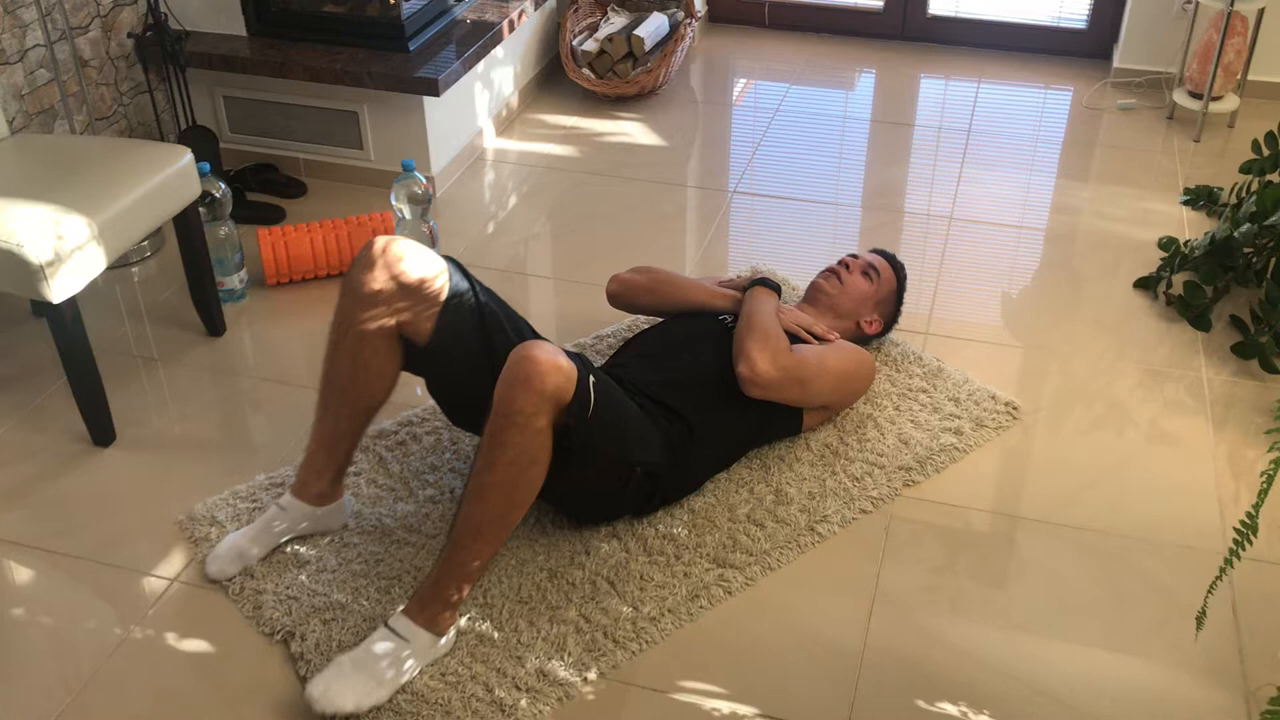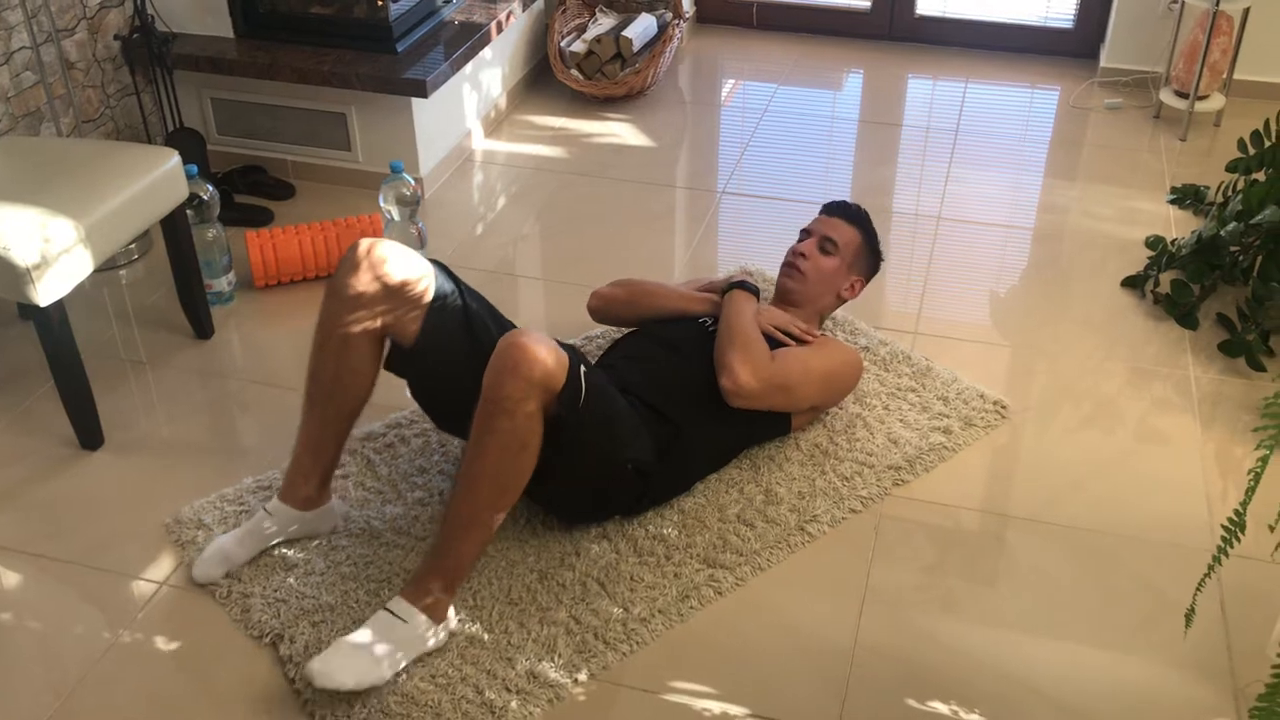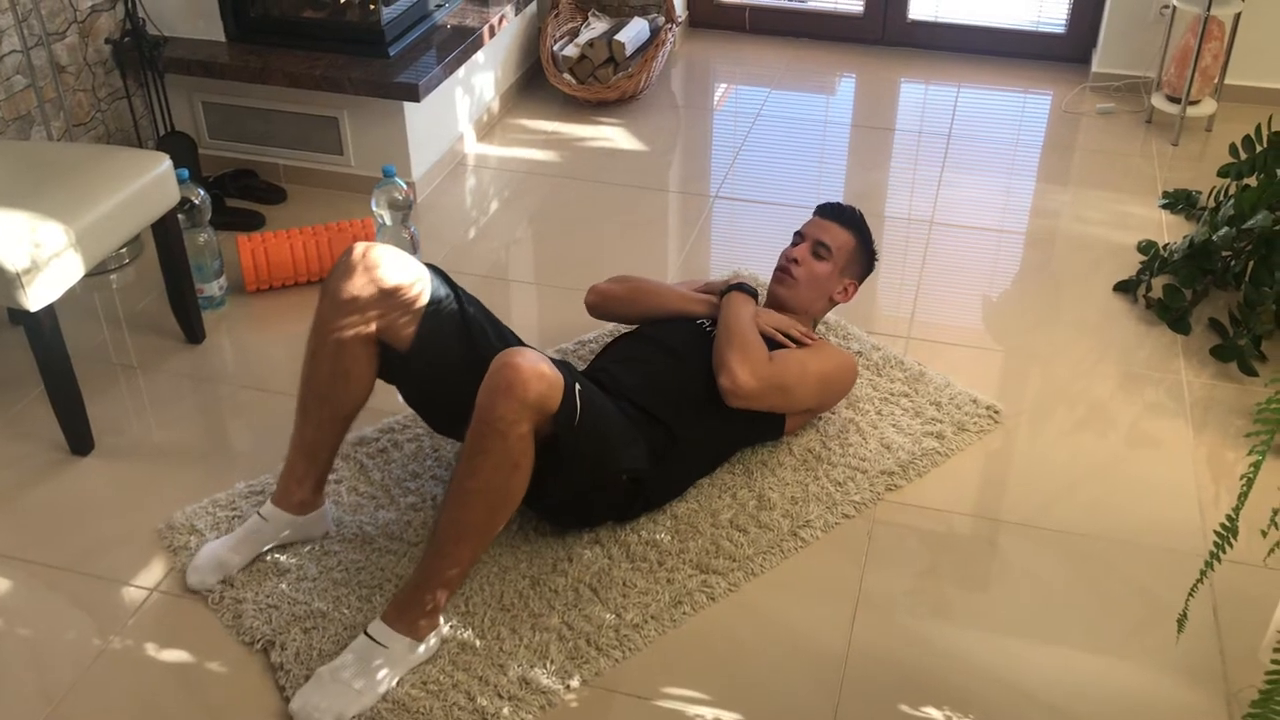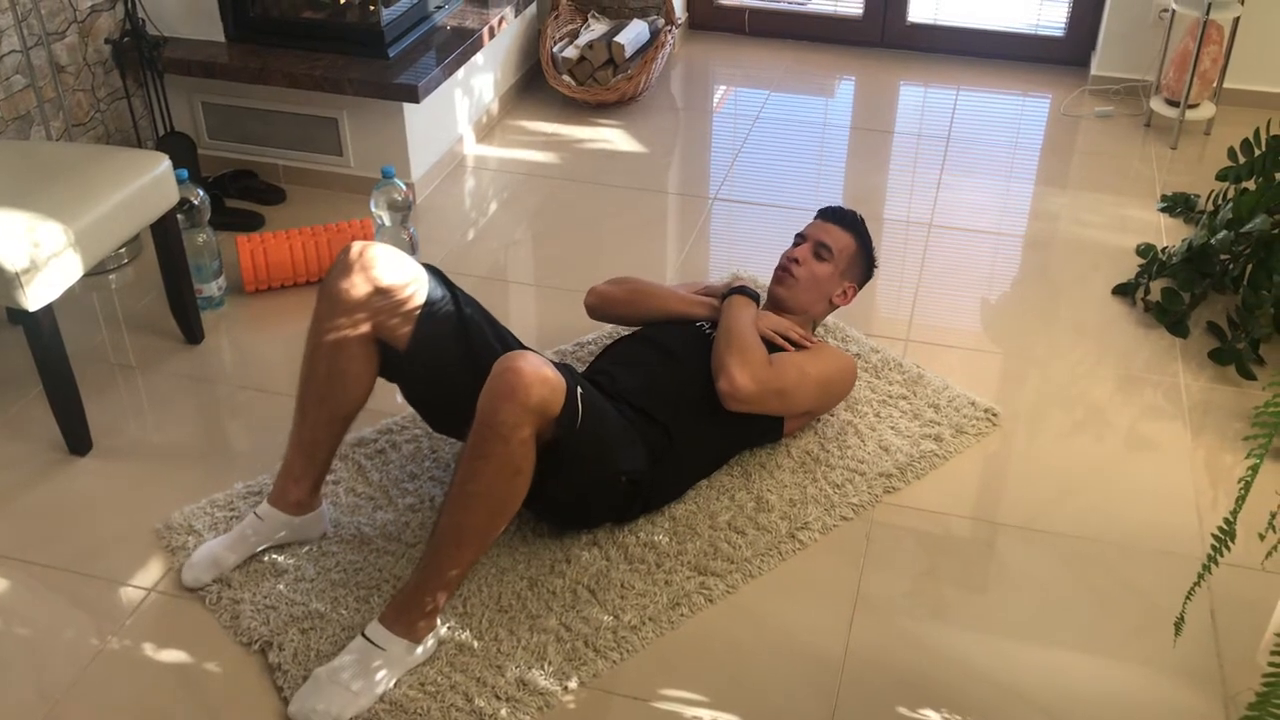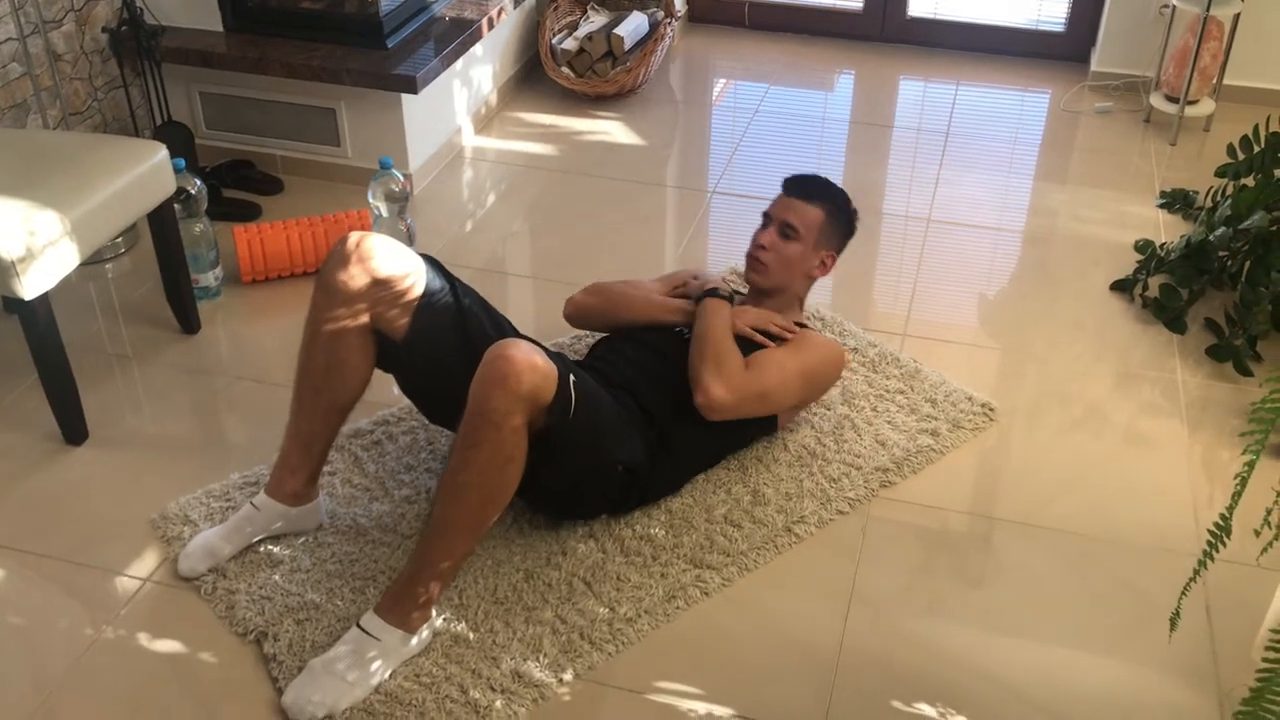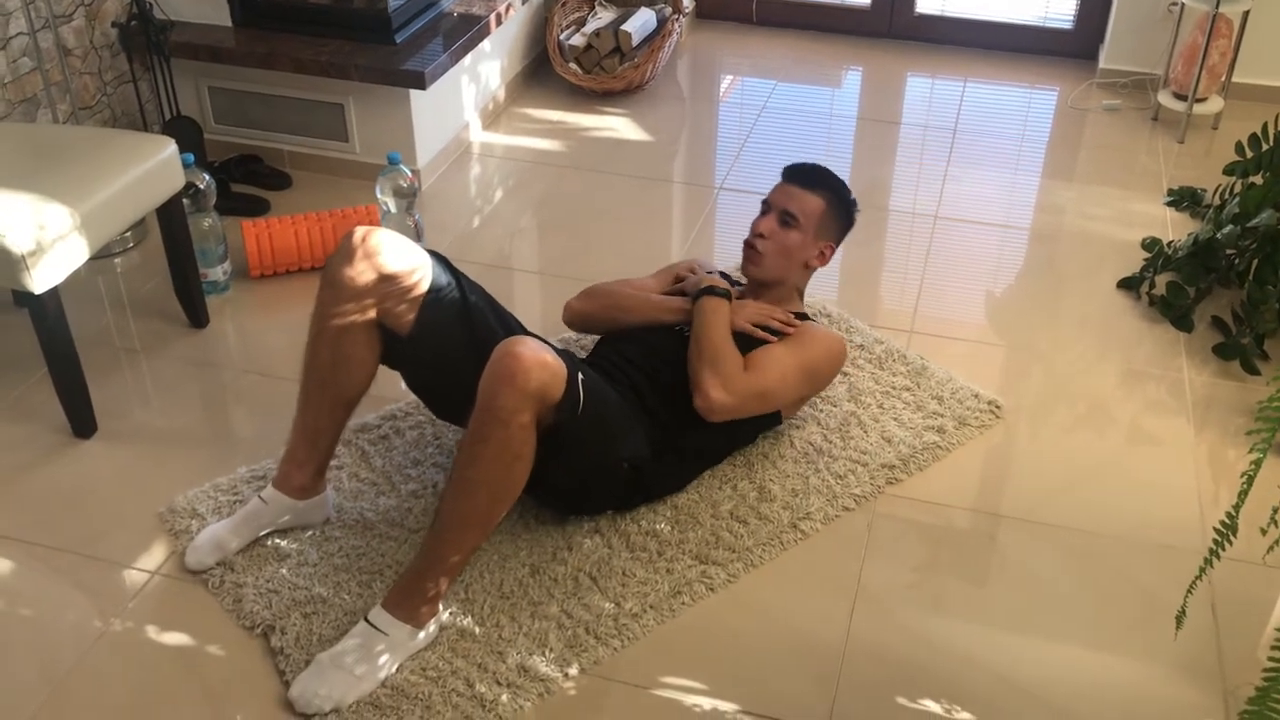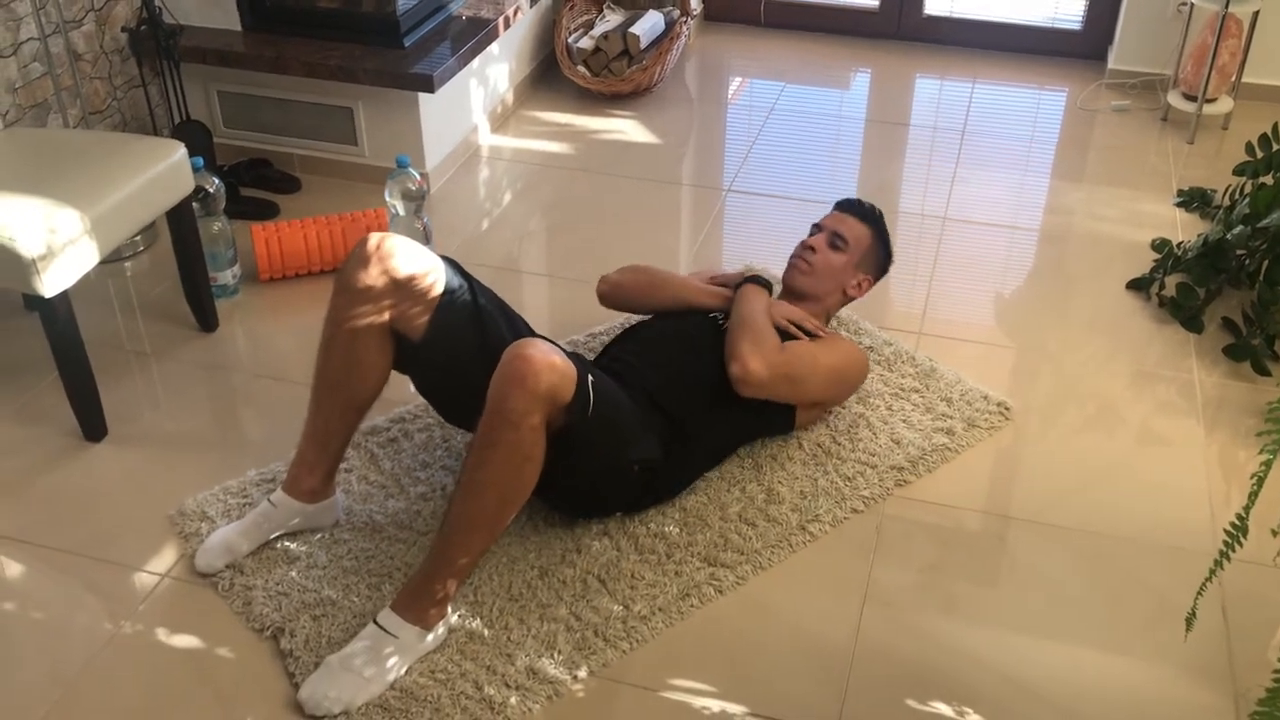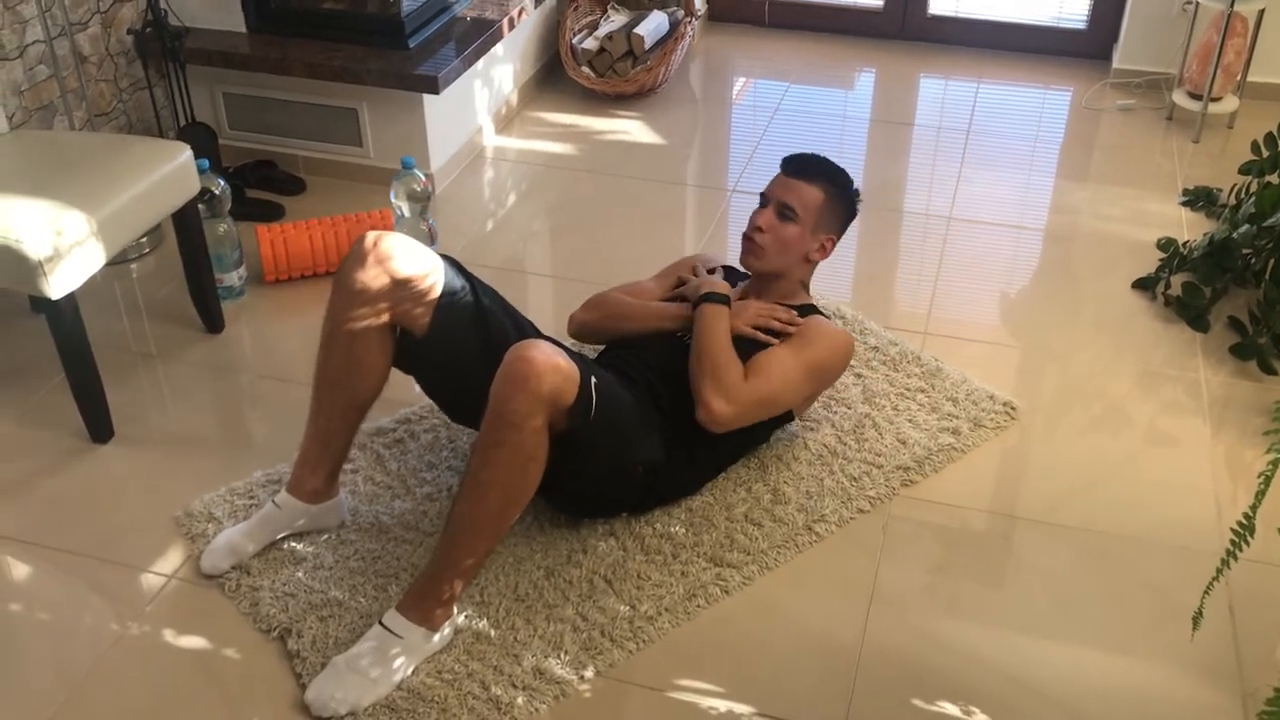
dt=0.5s
person 1, frame 1
left shoulder: (848, 364)
right shoulder: (754, 301)
left elbow: (758, 371)
right elbow: (624, 286)
left wrist: (760, 293)
right wrist: (742, 294)
left hip: (636, 457)
right hip: (566, 412)
left knee: (536, 366)
right knee: (391, 264)
left ankle: (428, 621)
right ankle: (315, 496)
person 1, frame 2
left shoulder: (833, 361)
right shoulder: (730, 297)
left elbow: (740, 381)
right elbow: (605, 302)
left wrist: (737, 300)
right wrist: (722, 301)
left hip: (625, 456)
right hip: (543, 409)
left knee: (529, 354)
right knee: (375, 267)
left ankle: (425, 606)
right ankle: (304, 499)
person 1, frame 3
left shoulder: (828, 365)
right shoulder: (732, 298)
left elbow: (739, 381)
right elbow: (603, 296)
left wrist: (737, 302)
right wrist: (724, 300)
left hip: (620, 461)
right hip: (555, 411)
left knee: (521, 376)
right knee: (369, 272)
left ankle: (411, 624)
right ankle: (297, 504)
person 1, frame 4
left shoulder: (826, 366)
right shoulder: (725, 300)
left elbow: (738, 384)
right elbow: (603, 298)
left wrist: (738, 303)
right wrist: (723, 303)
left hip: (618, 461)
right hip: (552, 410)
left knee: (524, 379)
right knee: (366, 272)
left ankle: (408, 625)
right ankle: (294, 503)
person 1, frame 5
left shoulder: (813, 353)
right shoulder: (710, 287)
left elbow: (717, 394)
right elbow: (581, 305)
left wrist: (712, 303)
right wrist: (700, 305)
left hip: (615, 455)
right hip: (549, 402)
left knee: (515, 366)
right knee: (365, 261)
left ankle: (404, 614)
right ankle: (290, 494)
person 1, frame 6
left shoulder: (814, 344)
right shoulder: (710, 277)
left elbow: (715, 396)
right elbow: (581, 309)
left wrist: (709, 301)
right wrist: (695, 304)
left hip: (620, 450)
right hip: (550, 402)
left knee: (523, 364)
right knee: (370, 257)
left ankle: (412, 608)
right ankle: (297, 489)
person 1, frame 7
left shoulder: (838, 357)
right shoulder: (732, 292)
left elbow: (751, 369)
right elbow: (615, 284)
left wrist: (752, 289)
right wrist: (736, 293)
left hip: (631, 452)
right hip: (569, 401)
left knee: (534, 363)
right knee: (384, 261)
left ankle: (420, 612)
right ankle: (308, 492)
person 1, frame 8
left shoulder: (821, 340)
right shoulder: (710, 272)
left elbow: (718, 407)
right elbow: (586, 320)
left wrist: (710, 304)
right wrist: (699, 305)
left hip: (634, 453)
right hip: (562, 400)
left knee: (534, 367)
right knee: (382, 259)
left ankle: (426, 613)
right ankle: (311, 493)
